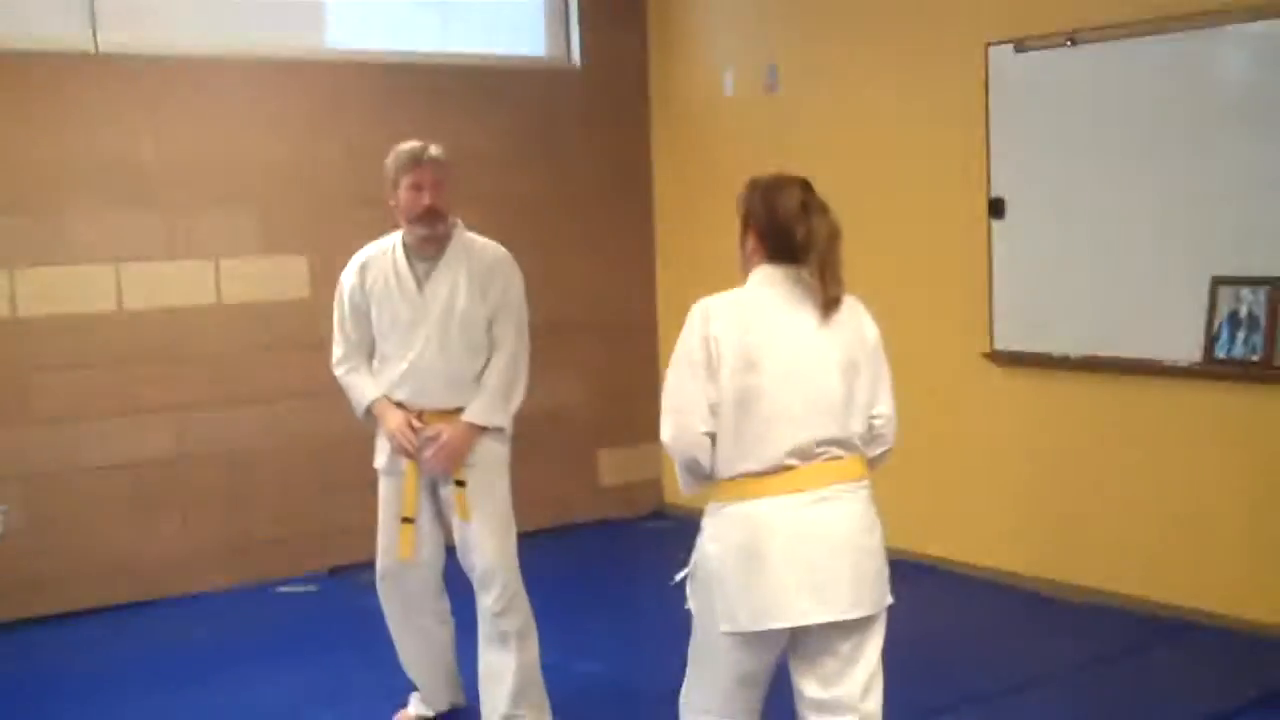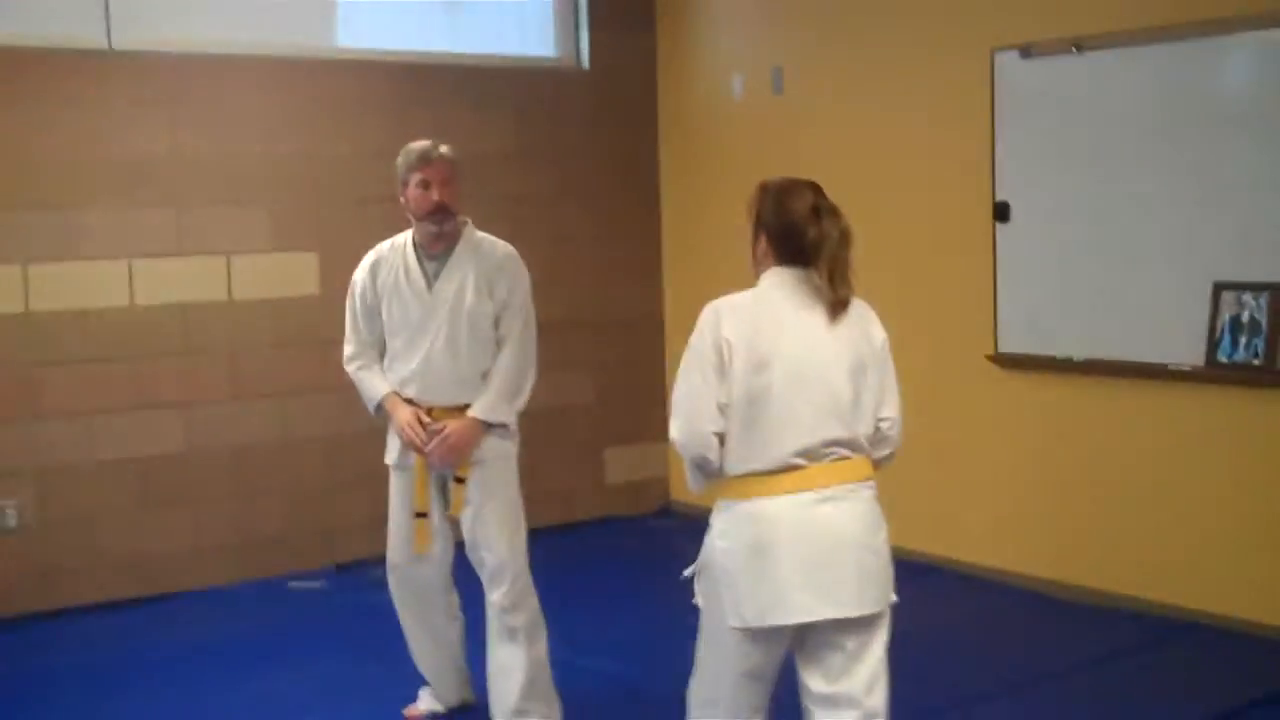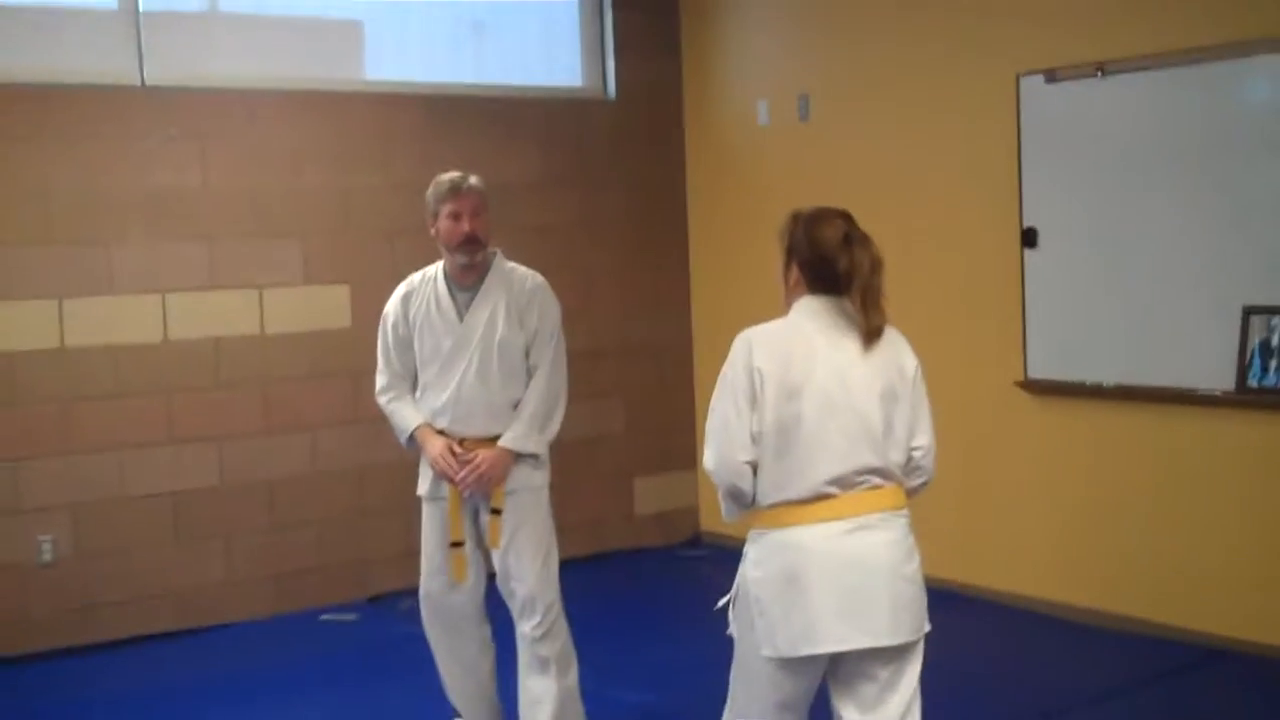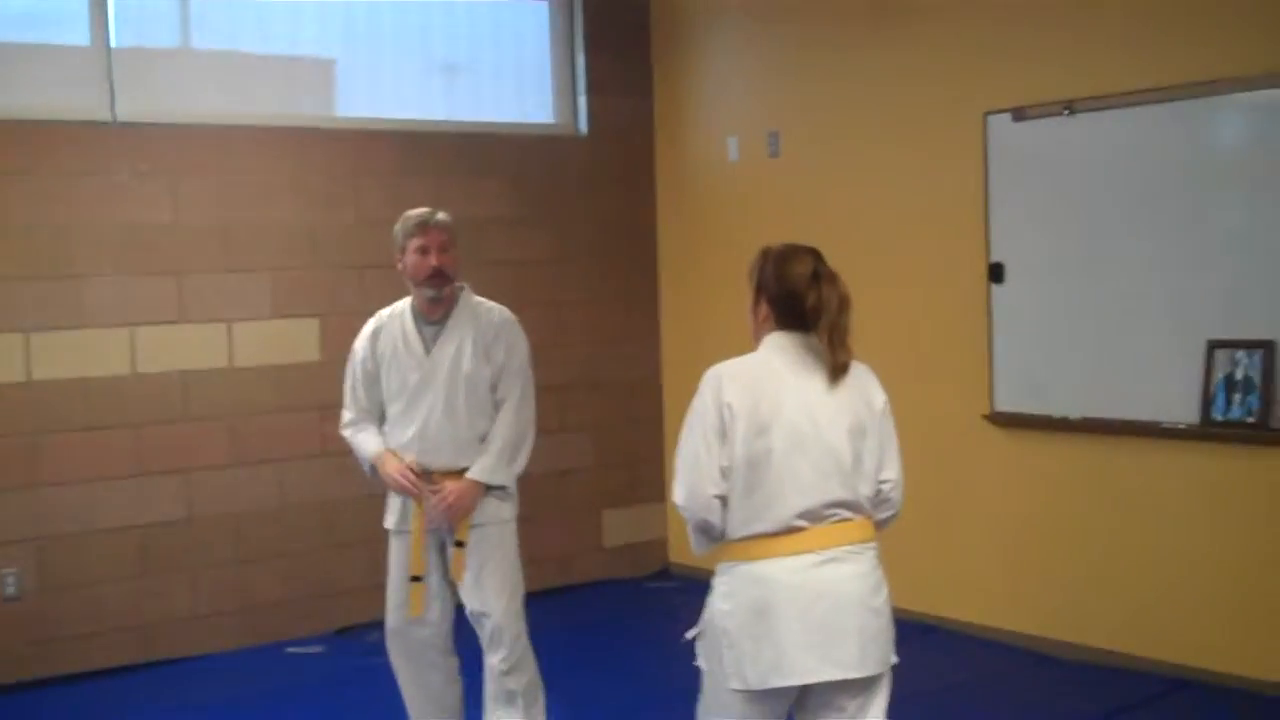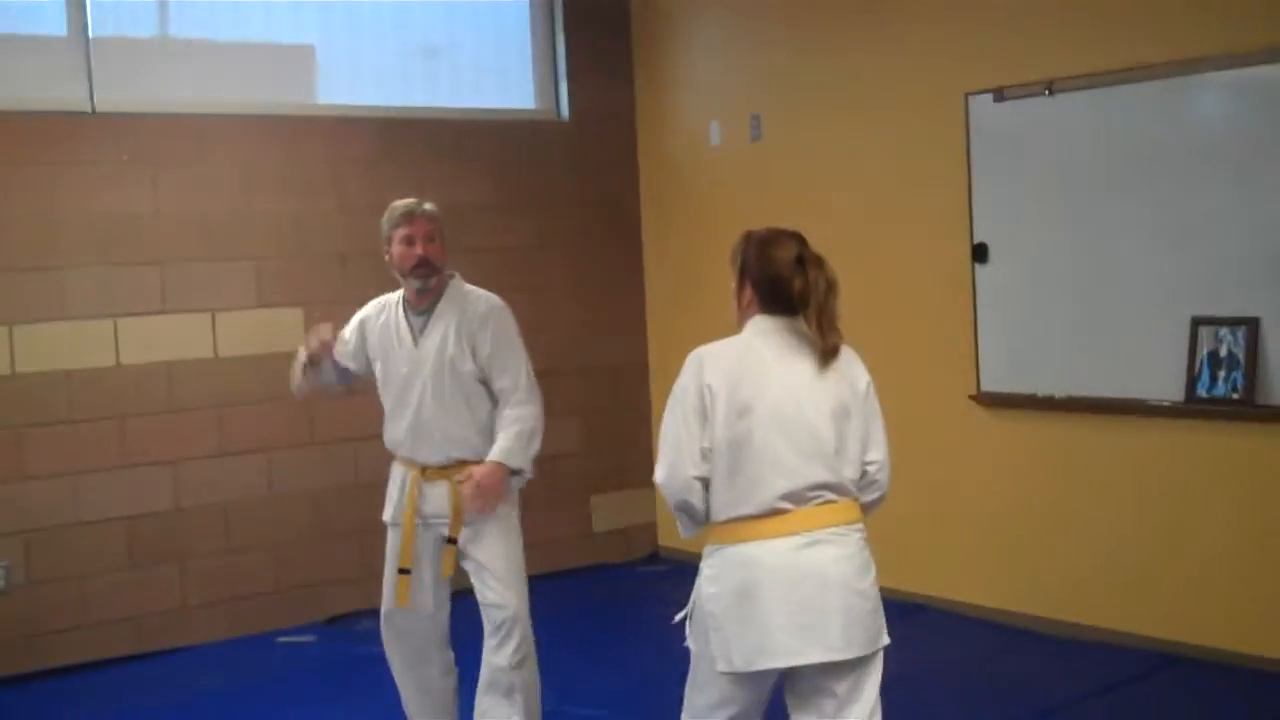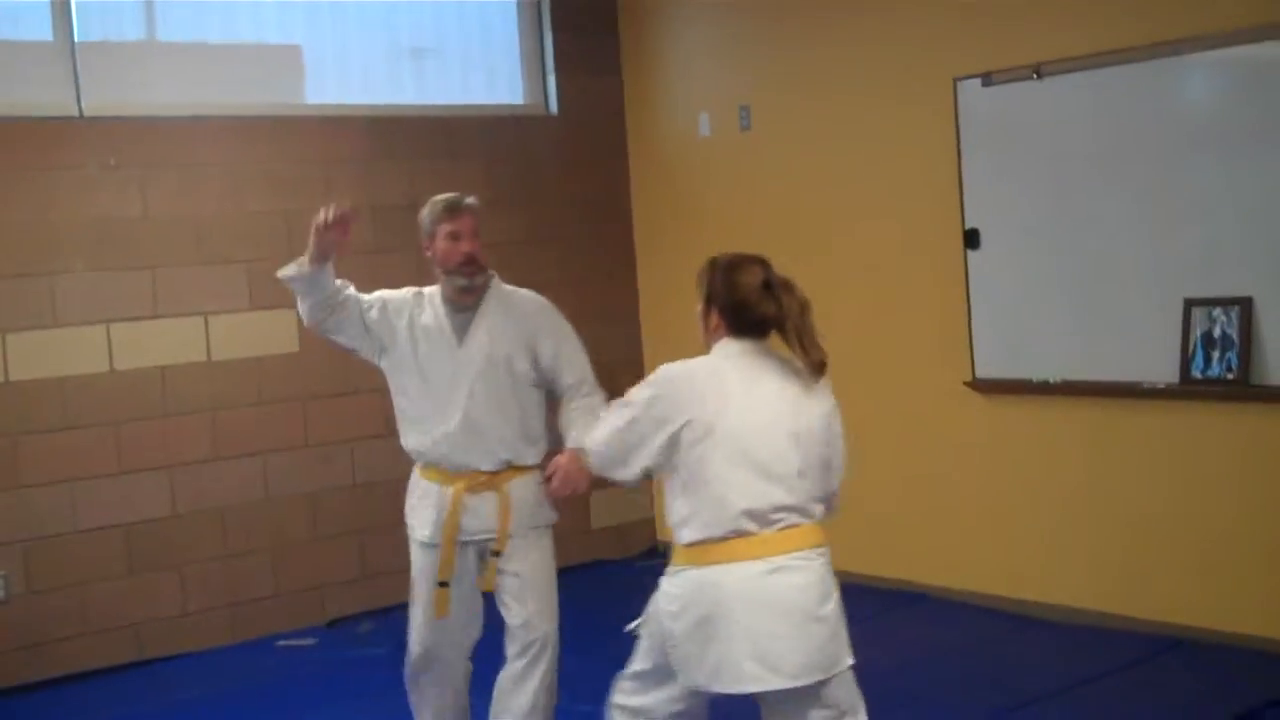
dt=0.3s
person 1, frame 1
left shoulder: (490, 262)
right shoulder: (367, 268)
left elbow: (510, 356)
right elbow: (349, 356)
left wrist: (471, 425)
right wrist: (384, 410)
left hip: (472, 437)
right hip: (403, 438)
left knee: (493, 569)
right knee: (401, 570)
person 1, frame 2
left shoulder: (499, 260)
right shoulder: (378, 266)
left elbow: (517, 353)
right elbow: (360, 353)
left wrist: (475, 421)
right wrist: (393, 405)
left hip: (481, 433)
right hip: (413, 435)
left knee: (503, 565)
right knee: (412, 566)
person 1, frame 3
left shoulder: (529, 290)
right shoulder: (409, 298)
left elbow: (548, 384)
right elbow: (391, 386)
left wrist: (505, 450)
right wrist: (427, 438)
left hip: (513, 465)
right hip: (443, 466)
left knee: (534, 597)
right knee: (446, 598)
person 1, frame 4
left shoulder: (496, 324)
right shoulder: (379, 333)
left elbow: (516, 417)
right elbow: (357, 418)
left wrist: (476, 483)
right wrist: (383, 460)
left hip: (481, 497)
right hip: (411, 499)
left knee: (500, 628)
right knee: (411, 630)
person 1, frame 5
left shoulder: (484, 311)
right shoulder: (375, 319)
left elbow: (521, 398)
right elbow: (327, 371)
left wrist: (504, 463)
right wrist: (314, 352)
left hip: (480, 489)
right hip: (411, 489)
left knee: (507, 613)
right knee: (406, 620)
person 1, frame 6
left shoulder: (530, 312)
right shoulder: (398, 315)
left elbow: (582, 391)
right elbow: (321, 306)
left wrist: (580, 450)
right wrist: (319, 252)
left hip: (517, 501)
right hip: (439, 504)
left knee: (535, 634)
right knee: (434, 643)
person 2, frame 1
left shoulder: (717, 317)
right shoulder: (853, 316)
left elbow: (687, 440)
right elbow: (880, 430)
left hip: (751, 534)
right hip: (841, 527)
person 2, frame 2
left shoulder: (726, 317)
right shoulder: (861, 319)
left elbow: (696, 436)
right elbow: (886, 432)
left wrist: (720, 478)
left hip: (758, 530)
right hip: (848, 524)
person 2, frame 3
left shoulder: (759, 346)
right shoulder: (893, 347)
left elbow: (730, 465)
right elbow: (918, 461)
left wrist: (753, 507)
left hip: (792, 561)
right hip: (881, 553)
person 2, frame 4
left shoulder: (728, 381)
right shoulder: (862, 383)
left elbow: (698, 500)
right elbow: (886, 495)
left hip: (760, 594)
right hip: (849, 585)
person 2, frame 5
left shoulder: (711, 365)
right shoulder: (846, 365)
left elbow: (679, 481)
right elbow: (874, 477)
left hip: (747, 571)
right hip: (835, 565)
person 2, frame 6
left shoulder: (678, 385)
right shoulder: (812, 387)
left elbow: (606, 451)
right elbow: (824, 492)
left hip: (709, 592)
right hip: (799, 583)
